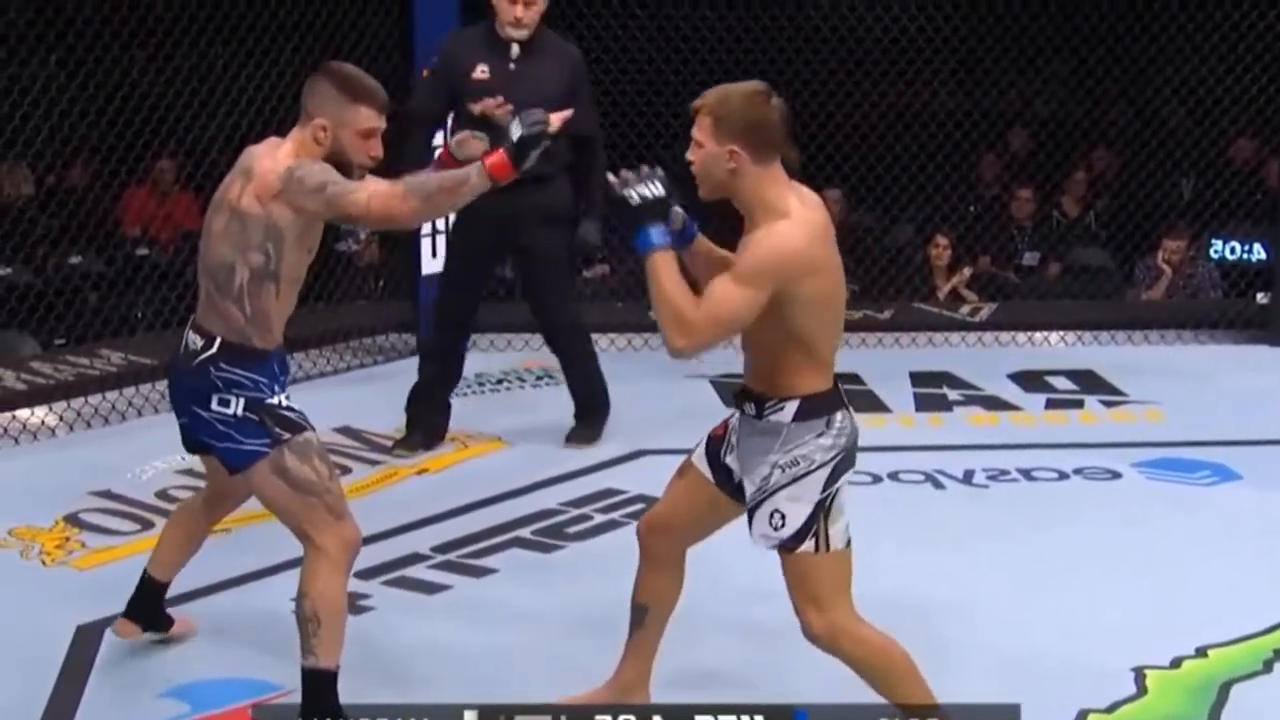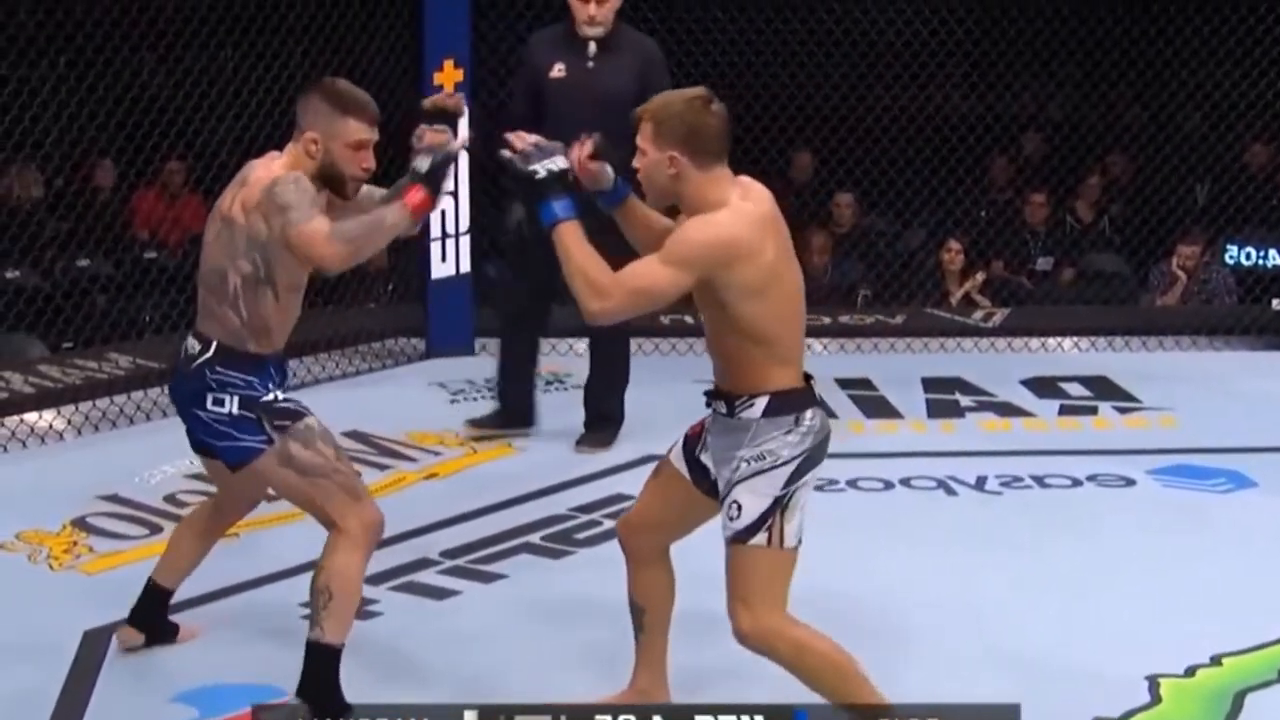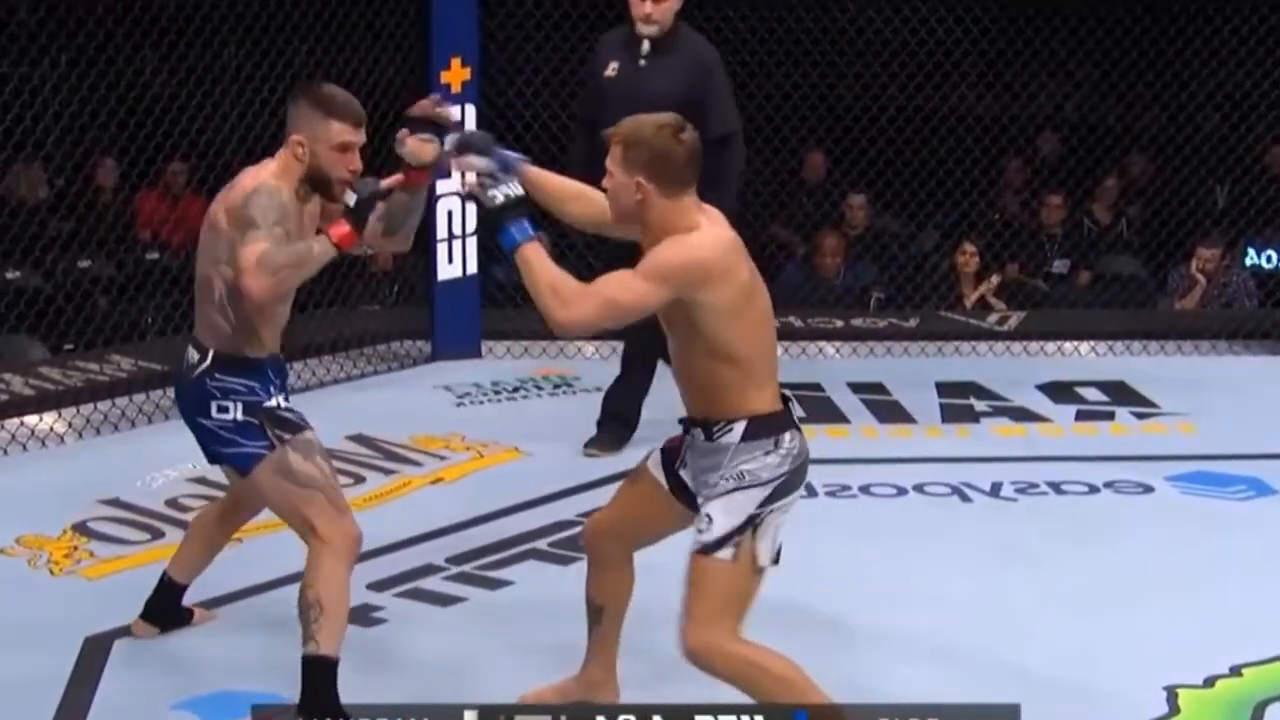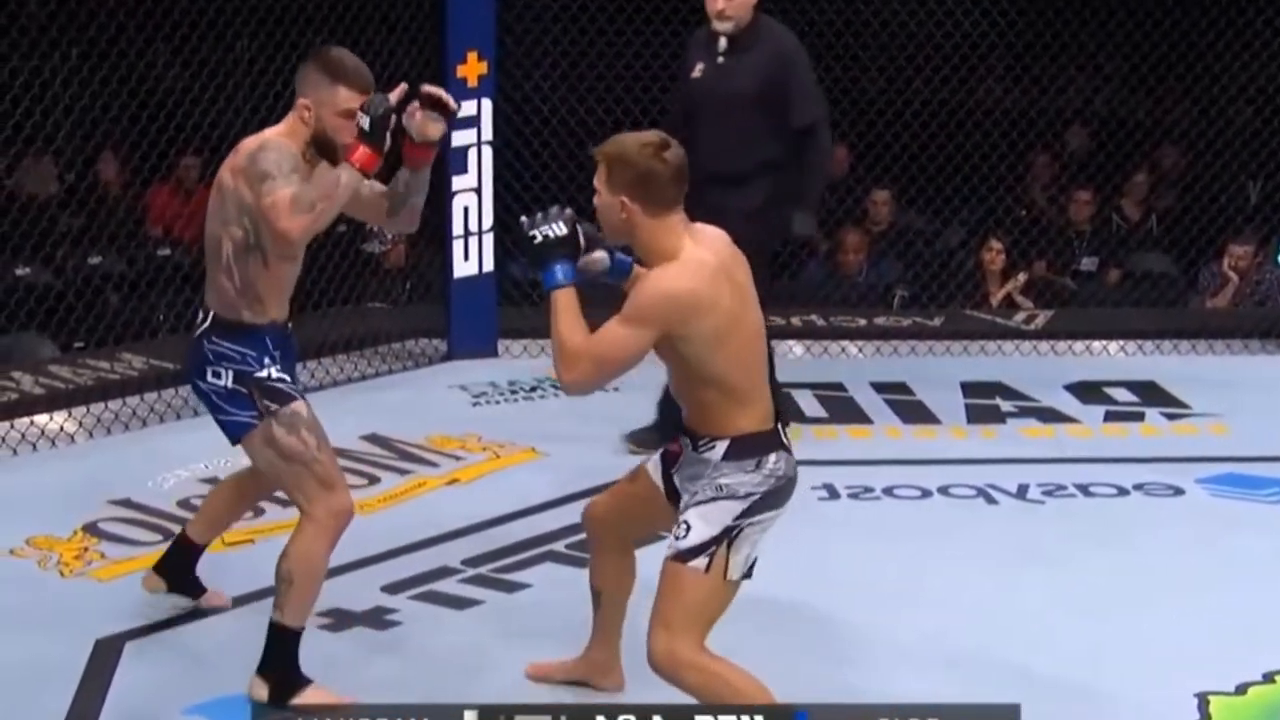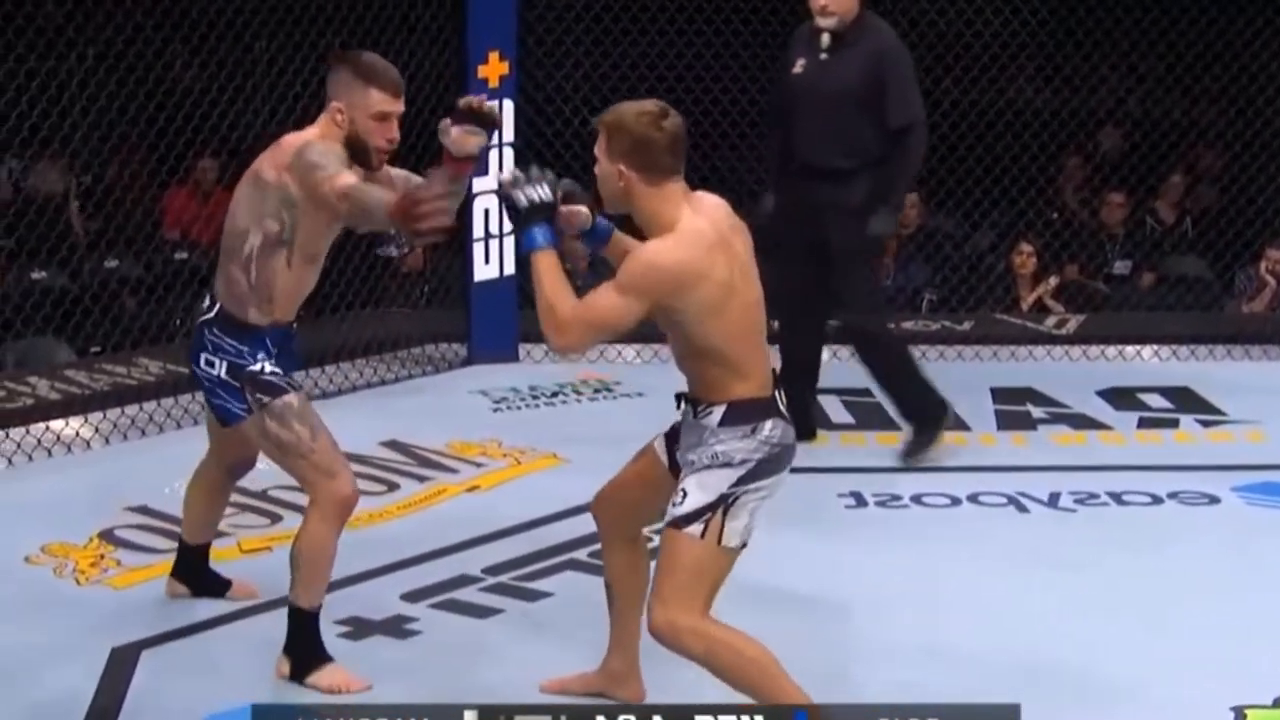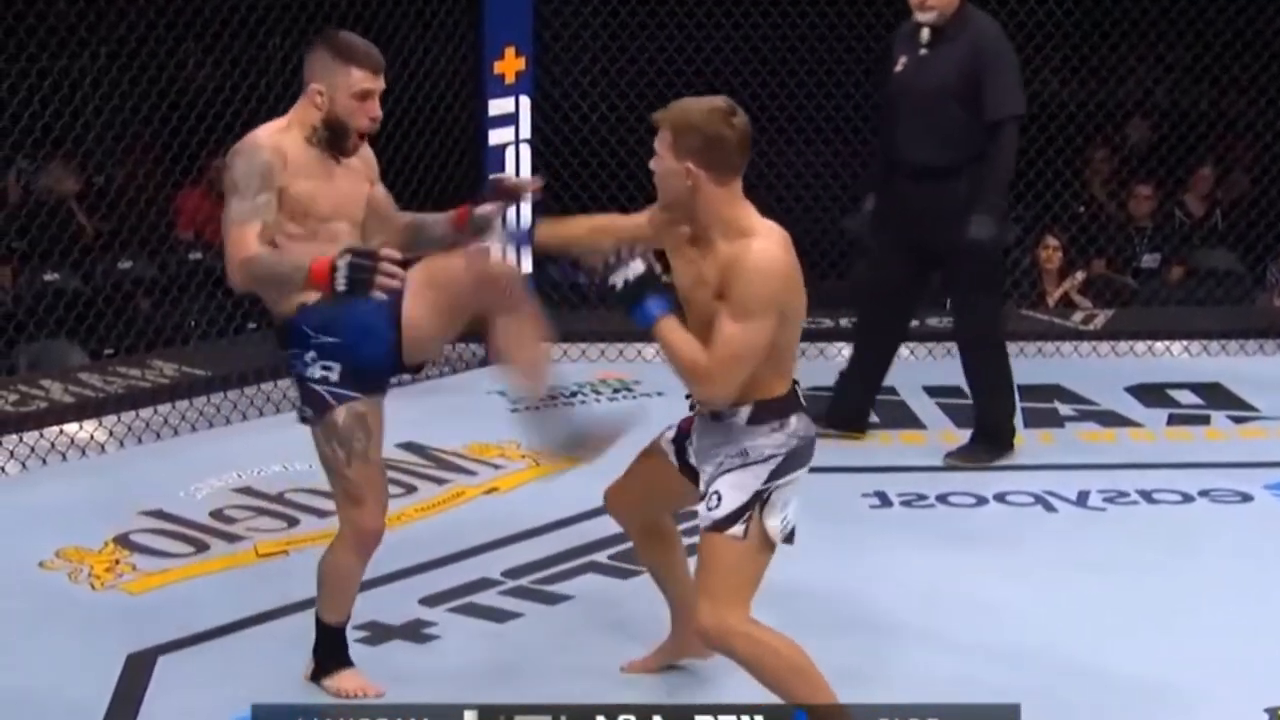
dt=0.3s
person 1, frame 1
left shoulder: (271, 157)
right shoulder: (295, 176)
left elbow: (392, 200)
right elbow: (397, 207)
right wrist: (503, 158)
left hip: (206, 365)
right hip: (240, 379)
left knee: (220, 496)
right knee: (335, 538)
left ankle: (141, 612)
person 1, frame 2
left shoulder: (300, 179)
right shoulder: (283, 185)
left elbow: (384, 214)
right elbow: (330, 252)
left wrist: (426, 159)
right wrist: (422, 190)
left hip: (212, 374)
right hip: (237, 383)
left knee: (232, 502)
right knee: (358, 521)
left ankle: (146, 620)
person 1, frame 3
left shoulder: (309, 191)
right shoulder: (264, 195)
left elbow: (394, 236)
right elbow: (260, 284)
left wrist: (415, 170)
right wrist: (340, 232)
left hip: (231, 378)
right hip: (237, 388)
left knee: (247, 496)
right knee: (336, 534)
left ankle: (159, 610)
person 1, frame 4
left shoulder: (315, 157)
right shoulder: (269, 154)
left elbow: (397, 217)
right elbow: (294, 225)
left wrist: (421, 145)
right wrist: (362, 154)
left hip: (250, 346)
right hip: (240, 355)
left knee: (267, 473)
right knee: (330, 506)
left ankle: (173, 567)
right ankle: (278, 674)
person 1, frame 5
left shoulder: (353, 158)
right shoulder: (306, 152)
left elbow: (430, 199)
right elbow: (354, 200)
left wrist: (459, 153)
right wrist: (417, 205)
left hip: (253, 342)
right hip: (241, 348)
left knee: (228, 462)
right knee: (335, 490)
left ankle: (189, 570)
right ankle: (303, 653)
person 1, frame 6
left shoulder: (357, 155)
right shoulder: (260, 154)
left elbow: (402, 237)
right elbow: (243, 267)
left wrist: (476, 216)
right wrist: (336, 271)
left hip: (384, 316)
right hip: (326, 342)
left knee: (485, 274)
right knee: (365, 519)
right ankle: (327, 659)
person 2, frame 1
left shoulder: (786, 241)
right shoulder: (783, 202)
left elbow: (686, 335)
right elbow: (731, 276)
left wrist: (650, 233)
right wrist: (674, 230)
left hip: (802, 434)
right hip: (758, 420)
left knee: (827, 621)
right knee: (659, 533)
left ankle: (936, 713)
right ankle: (629, 685)
person 2, frame 2
left shoulder: (723, 233)
right shoulder: (743, 194)
left elbow: (603, 300)
right elbow: (667, 248)
left wrist: (555, 202)
right wrist: (609, 189)
left hip: (775, 430)
right hip: (734, 418)
left knee: (758, 622)
right knee: (640, 531)
left ankle: (887, 712)
right ankle: (648, 688)
person 2, frame 3
left shoulder: (690, 254)
right shoulder: (689, 217)
left elbow: (571, 314)
right elbow: (591, 209)
left wrist: (513, 225)
right wrist: (498, 158)
left hip: (755, 456)
right hip: (707, 442)
left knee: (708, 641)
right knee: (606, 534)
right ankle: (596, 679)
person 2, frame 4
left shoulder: (675, 286)
right shoulder: (705, 240)
left elbow: (576, 372)
left wrist: (559, 270)
right wrist: (613, 265)
left hip: (742, 471)
right hip: (706, 448)
left knee: (673, 650)
right knee: (603, 519)
right ankle: (602, 661)
person 2, frame 5
left shoulder: (667, 257)
right shoulder: (708, 208)
left elbow: (566, 333)
left wrist: (538, 232)
right wrist: (595, 230)
left hip: (740, 438)
right hip: (713, 419)
left knee: (677, 620)
right knee: (614, 514)
left ankle: (807, 709)
right ankle: (621, 671)
person 2, frame 6
left shoulder: (759, 261)
right shoulder: (684, 217)
left elbow: (714, 384)
right elbow: (617, 232)
left wrist: (651, 307)
right wrist: (533, 232)
left hip: (763, 437)
right hip: (717, 422)
left knee: (721, 619)
right knee: (628, 505)
right ankle: (685, 634)
person 3, frame 1
left shoulder: (564, 57)
right shoulder: (461, 50)
left elbow: (585, 140)
right elbow: (423, 122)
left wrist: (590, 213)
left hip: (543, 206)
right hip: (476, 203)
left knee: (557, 315)
right knee: (449, 316)
left ankle: (591, 410)
right ankle: (425, 424)
person 3, frame 2
left shoulder: (643, 55)
right shoulder: (543, 49)
right elbow: (520, 126)
right knee: (521, 303)
left ankle: (604, 417)
right ankle: (514, 409)
person 3, frame 3
left shoulder: (698, 57)
right shoulder: (609, 48)
left elbow: (728, 143)
right elbow: (587, 127)
left wrist: (719, 213)
left knee: (645, 316)
left ankle: (618, 420)
person 3, frame 4
left shoulder: (780, 48)
right shoulder: (699, 47)
left elbow: (813, 133)
right elbow: (678, 126)
left wrist: (804, 207)
left hip: (758, 201)
right hip: (710, 197)
left ankle: (676, 420)
person 3, frame 5
left shoulder: (882, 46)
right shoulder: (803, 42)
left elbow: (910, 134)
left wrist: (888, 207)
right wrist: (775, 186)
left hip: (856, 201)
right hip: (802, 196)
left knee: (860, 314)
right knee: (795, 310)
left ankle: (926, 412)
right ankle: (795, 419)
person 3, frame 6
left shoulder: (984, 40)
right shoulder: (906, 39)
left elbow: (1005, 131)
left wrist: (987, 208)
right wrist: (877, 188)
left hip: (960, 202)
right hip: (907, 196)
left knee: (976, 318)
right knee: (880, 305)
left ankle: (994, 433)
right ankle: (848, 410)
